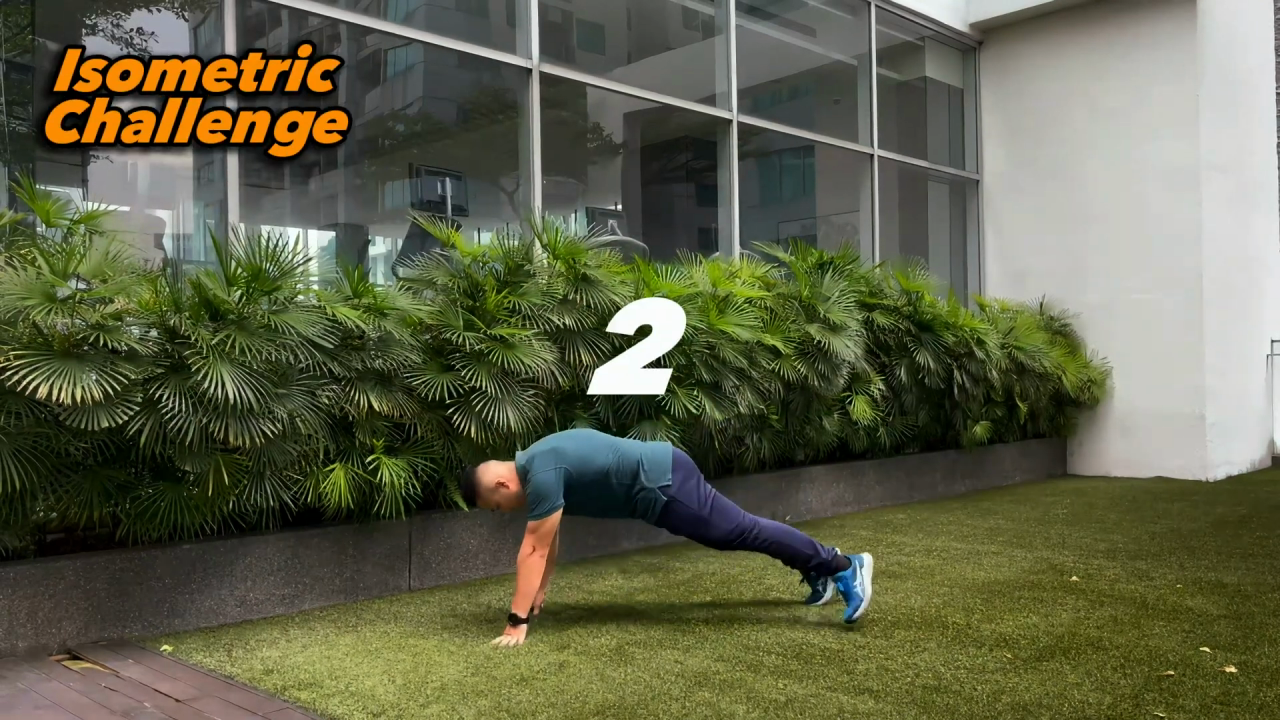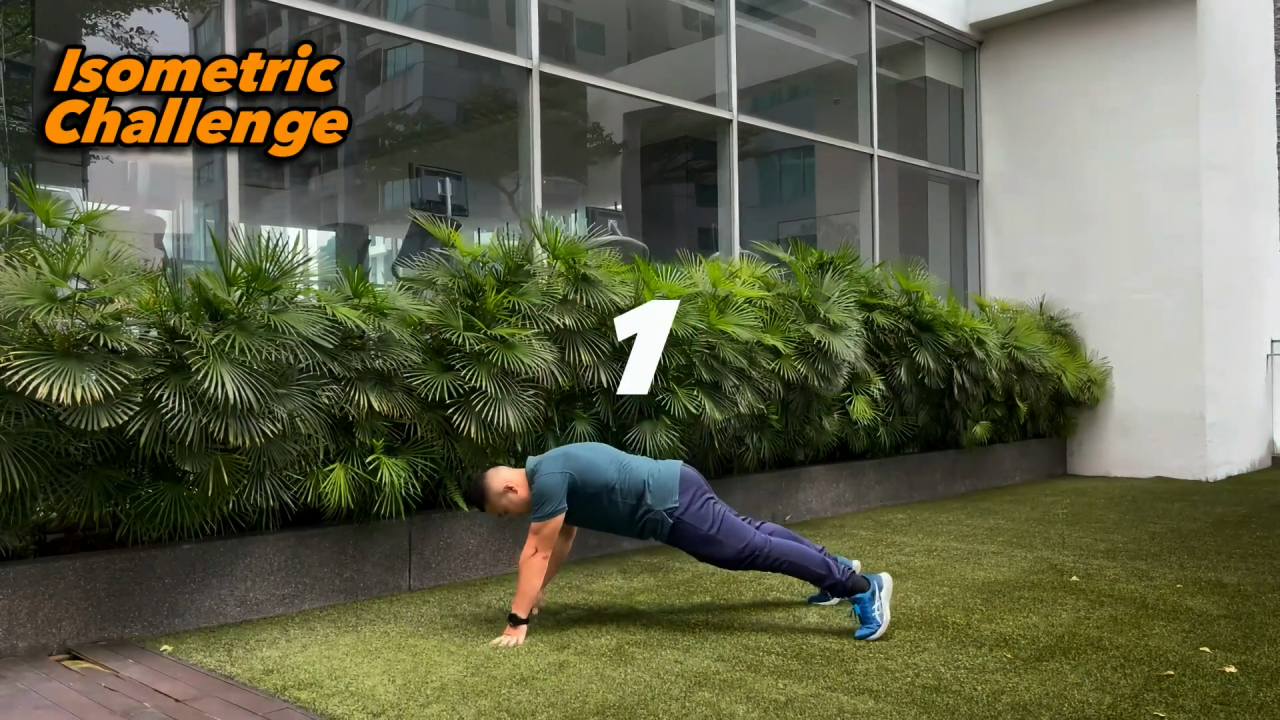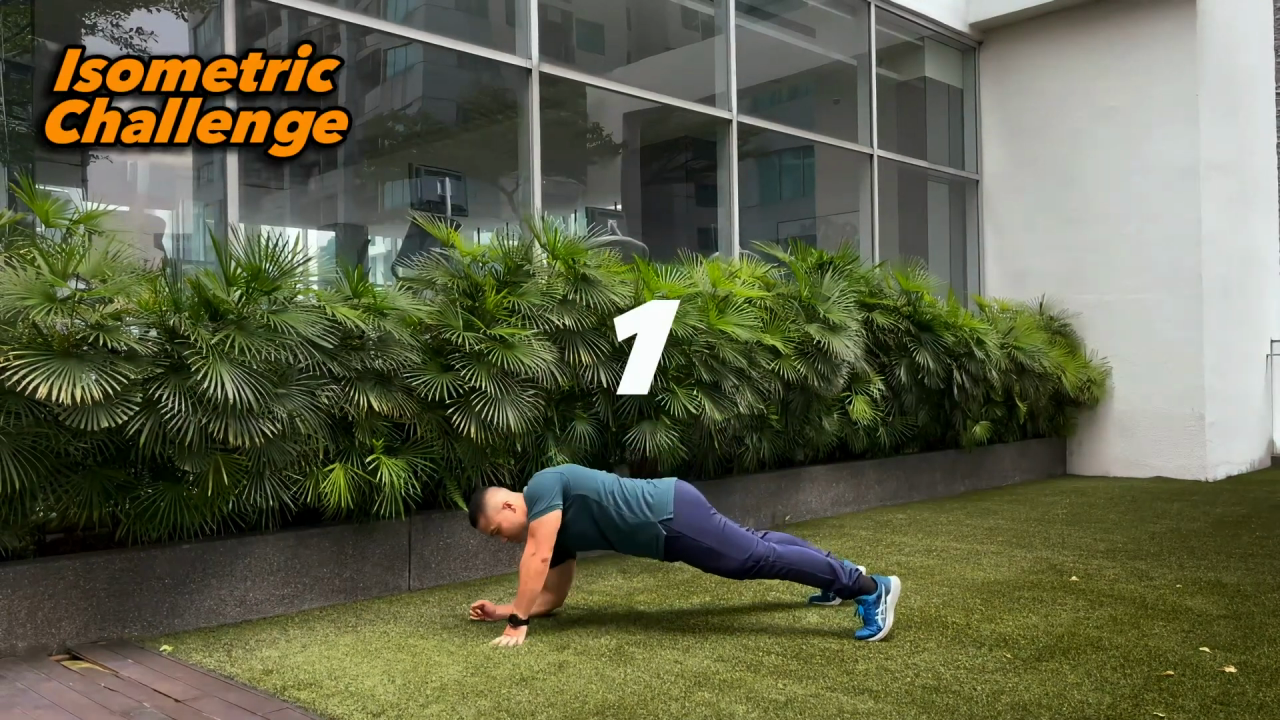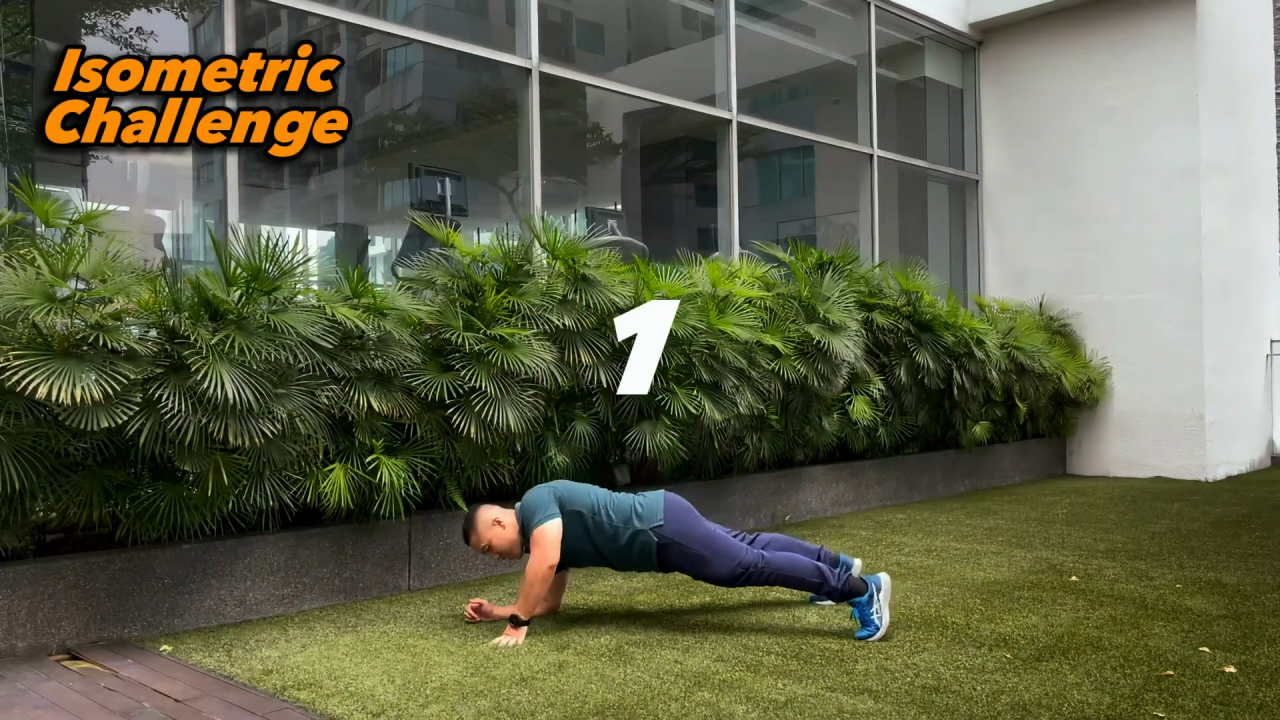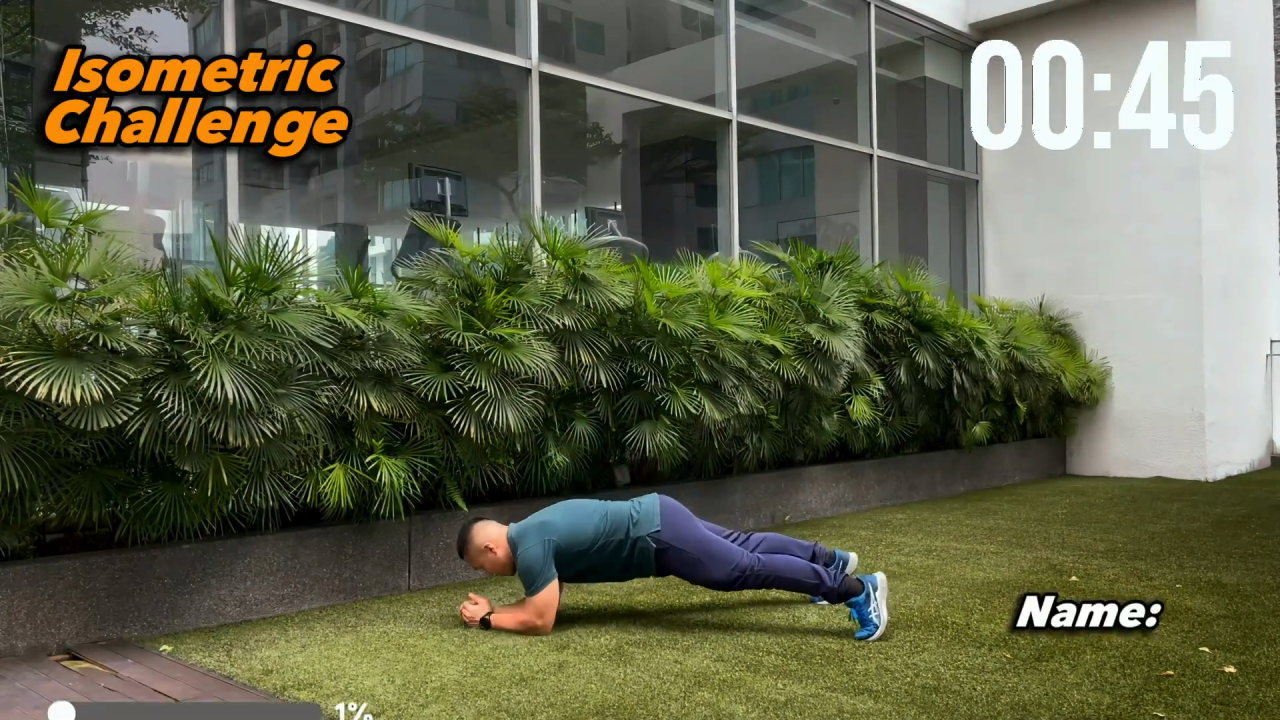
dt=0.4s
person 1, frame 1
left shoulder: (541, 477)
right shoulder: (537, 462)
left elbow: (534, 550)
right elbow: (549, 541)
left wrist: (518, 621)
right wrist: (539, 592)
left hip: (660, 483)
right hip: (661, 471)
left knee: (738, 532)
right knee: (731, 523)
left ankle: (846, 568)
right ankle: (823, 560)
person 1, frame 2
left shoulder: (547, 479)
right shoulder: (553, 474)
left elbow: (537, 553)
right elbow: (565, 538)
left wrist: (518, 621)
right wrist: (538, 588)
left hip: (673, 504)
right hip: (673, 487)
left knee: (753, 549)
right knee: (750, 533)
left ankle: (863, 586)
right ankle: (835, 566)
person 1, frame 3
left shoulder: (543, 486)
right shoulder: (559, 529)
left elbow: (537, 558)
right elbow: (553, 594)
left wrist: (517, 622)
right wrist: (504, 609)
left hip: (671, 516)
right hip: (669, 517)
left knee: (759, 559)
right knee: (754, 544)
left ankle: (870, 589)
right ankle: (840, 570)
person 1, frame 4
left shoulder: (536, 504)
right shoulder: (541, 535)
left elbow: (547, 562)
right elbow: (550, 600)
left wrist: (517, 622)
right wrist: (498, 612)
left hip: (662, 528)
right hip: (660, 529)
left knee: (748, 566)
right knee: (748, 545)
left ankle: (860, 589)
right ankle: (836, 563)
person 1, frame 5
left shoulder: (529, 548)
right shoulder: (531, 534)
left elbow: (540, 621)
right elbow: (546, 600)
left wrist: (488, 619)
right wrist: (494, 607)
left hip: (656, 533)
right hip: (654, 517)
left knee: (744, 569)
right knee: (743, 546)
left ankle: (857, 589)
right ankle: (831, 560)
